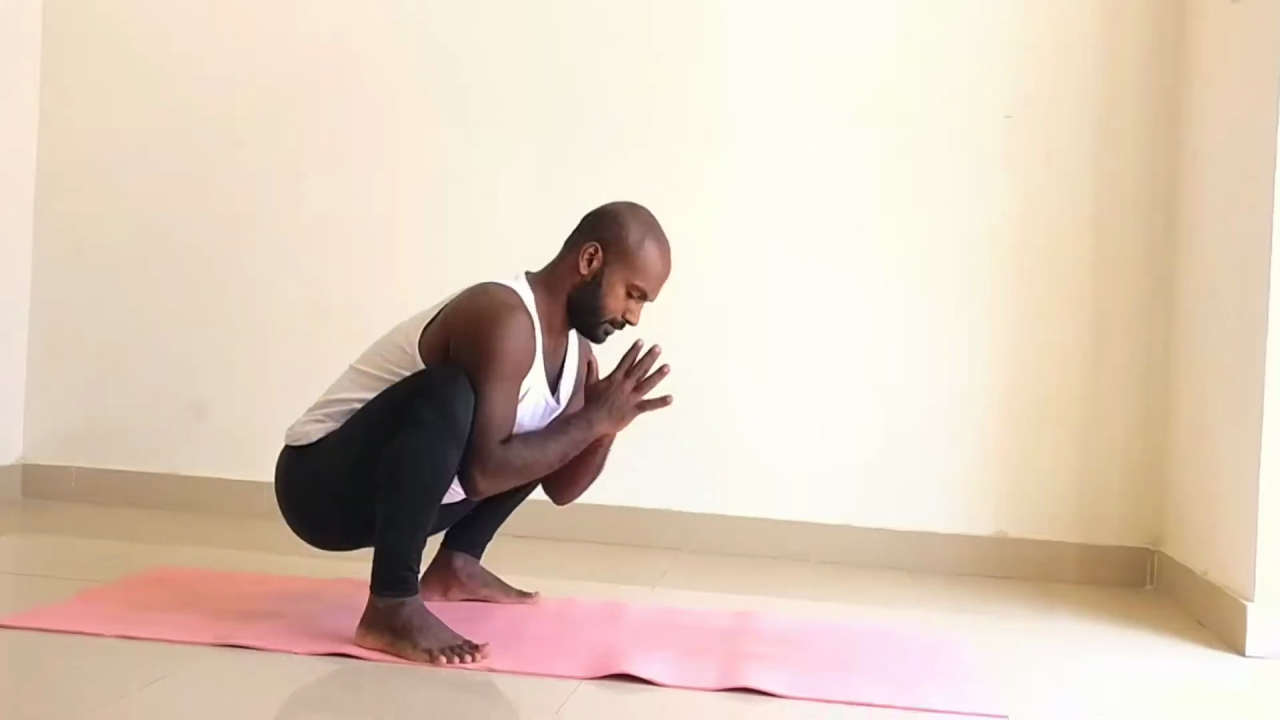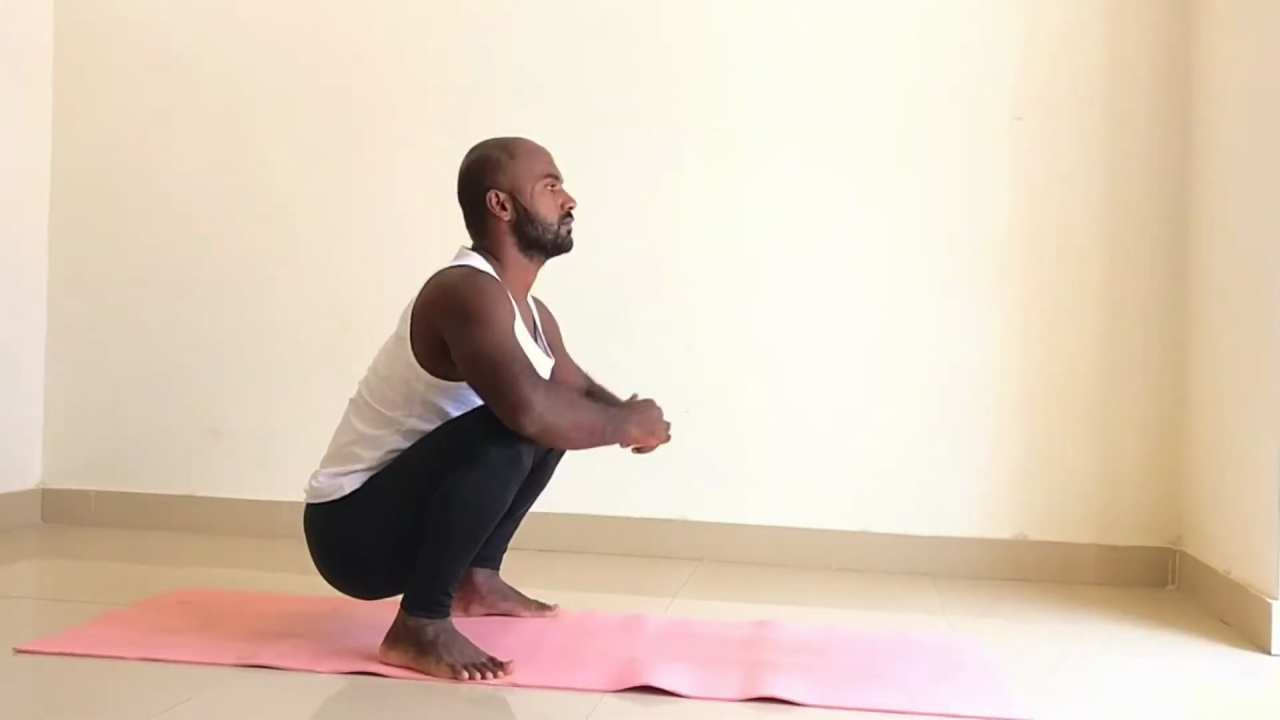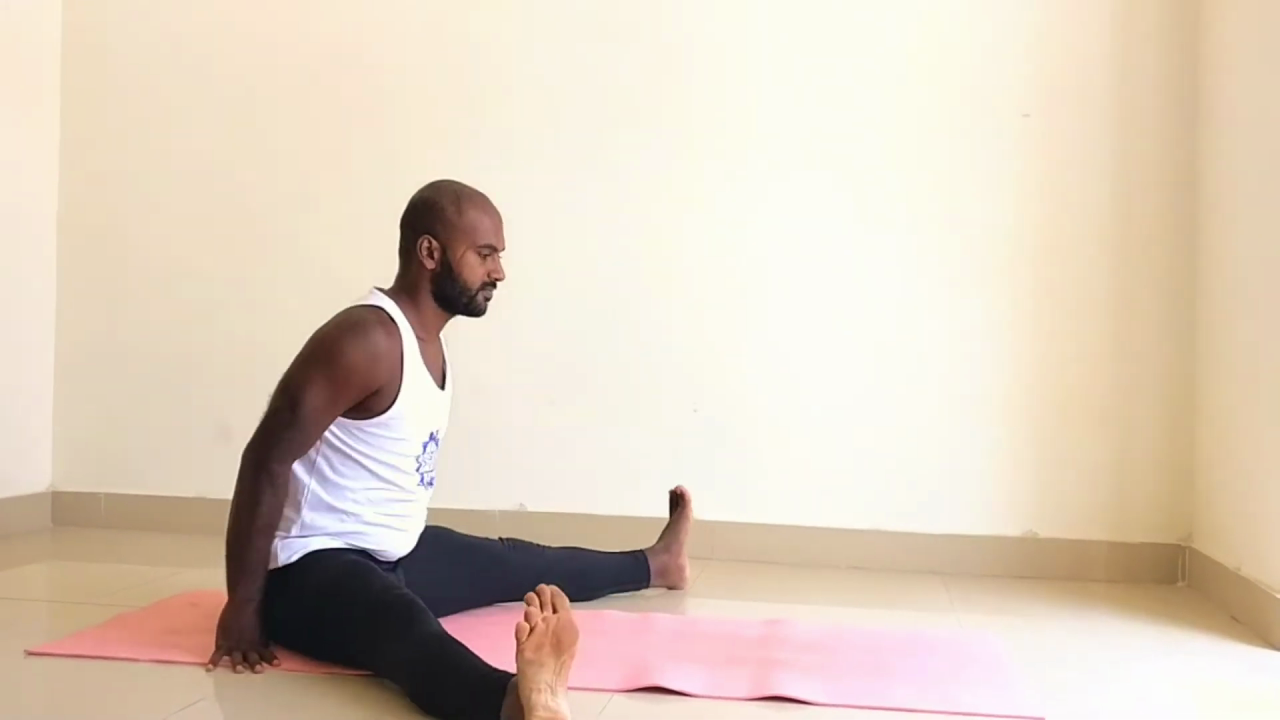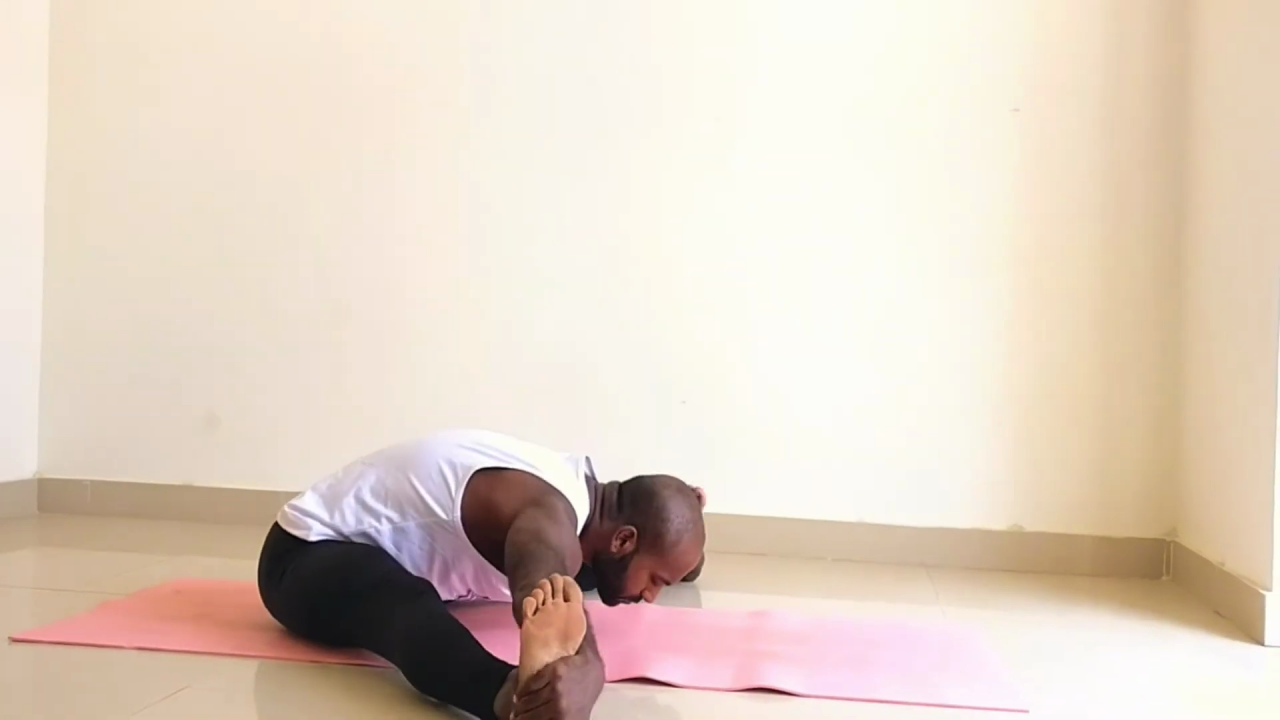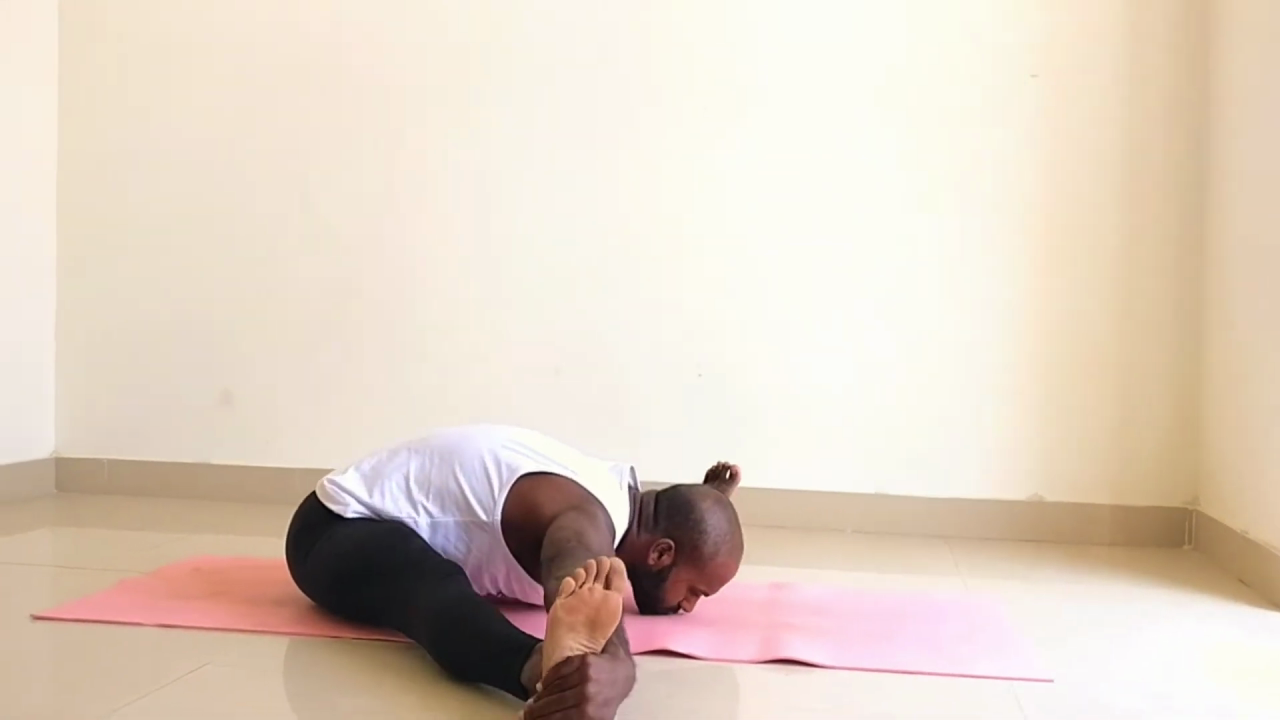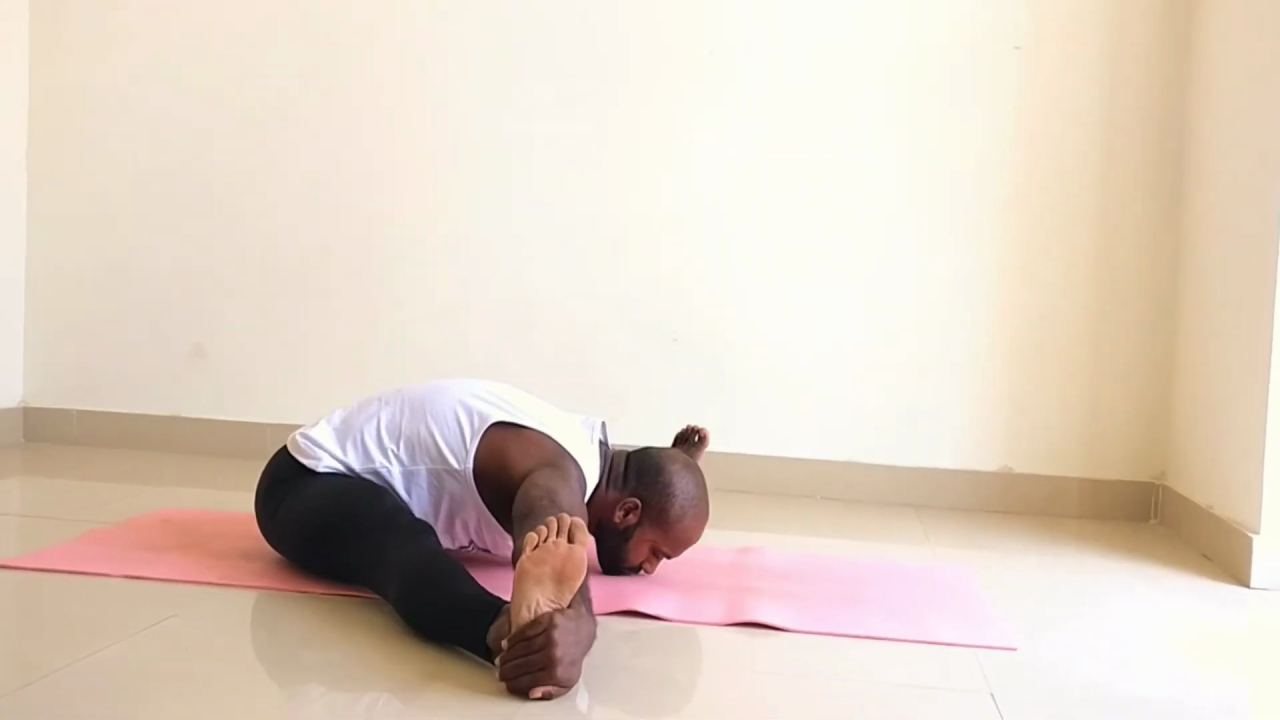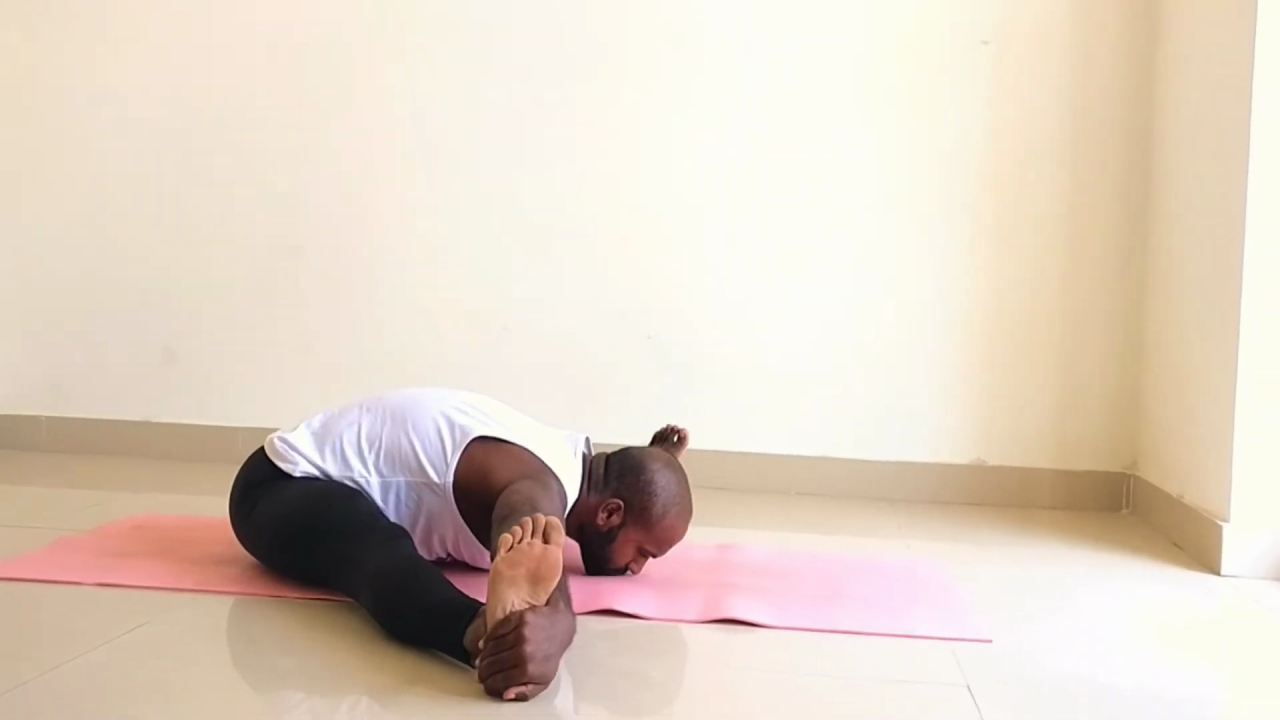
dt=0.7s
person 1, frame 1
left shoulder: (567, 345)
right shoulder: (503, 320)
left elbow: (562, 485)
right elbow: (483, 471)
left wrist: (604, 422)
right wrist: (594, 420)
right hip: (320, 486)
right knee: (446, 399)
left ankle: (457, 565)
right ankle: (392, 608)
person 1, frame 2
left shoulder: (530, 312)
right shoulder: (469, 294)
left elbow: (587, 397)
right elbow: (534, 415)
left wrist: (630, 420)
right wrist: (629, 426)
left hip: (404, 520)
right hip: (354, 532)
left knee: (563, 425)
right knee: (508, 435)
left ankle: (478, 580)
right ankle: (420, 628)
person 1, frame 3
left shoulder: (422, 336)
right shoulder: (372, 339)
right elbow: (267, 458)
right wrist: (245, 603)
left hip: (387, 555)
right hip: (304, 572)
left knee: (511, 564)
right knee: (402, 623)
left ankle: (651, 566)
person 1, frame 4
left shoulder: (585, 495)
right shoulder: (551, 514)
right elbow: (545, 598)
right wrist: (582, 671)
left hip: (372, 545)
right hip: (310, 552)
right knee: (406, 607)
person 1, frame 5
left shoulder: (621, 493)
right shoulder: (588, 522)
right elbow: (578, 598)
left wrist: (704, 503)
right wrist: (615, 667)
left hip: (400, 517)
right hip: (338, 528)
right knee: (435, 586)
person 1, frame 6
left shoulder: (592, 449)
right shoulder: (559, 477)
right elbow: (553, 561)
left wrist: (672, 465)
right wrist: (575, 624)
left hip: (373, 465)
right hip: (308, 481)
right knee: (405, 544)
person 1, frame 7
left shoulder: (573, 458)
right shoulder: (537, 489)
right elbow: (533, 565)
left wrist: (651, 466)
right wrist: (552, 626)
left hip: (345, 474)
right hip: (284, 485)
right knee: (379, 549)
